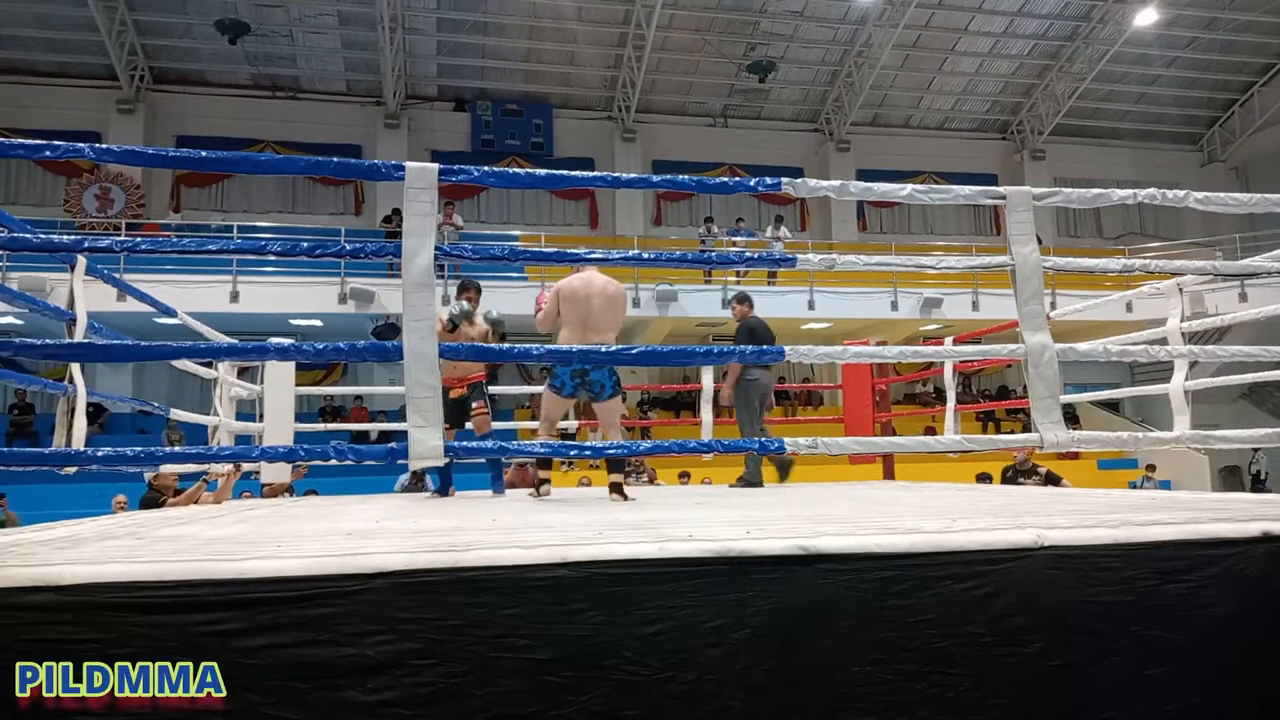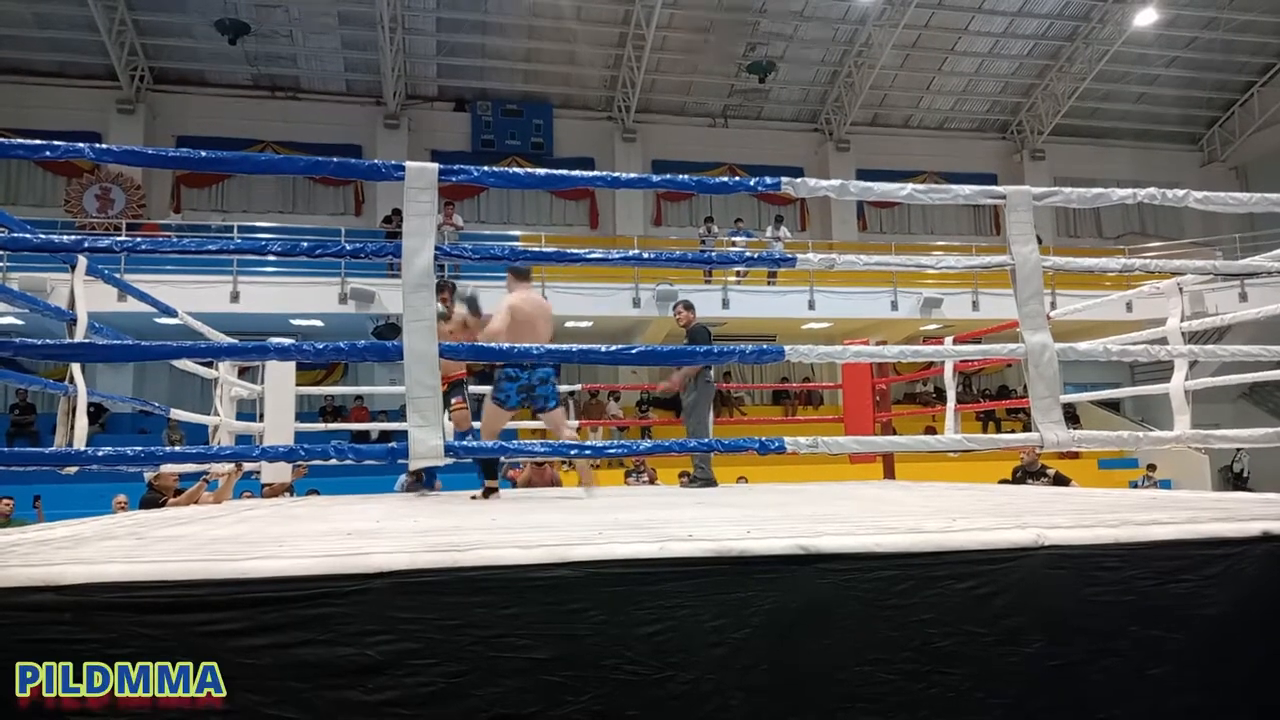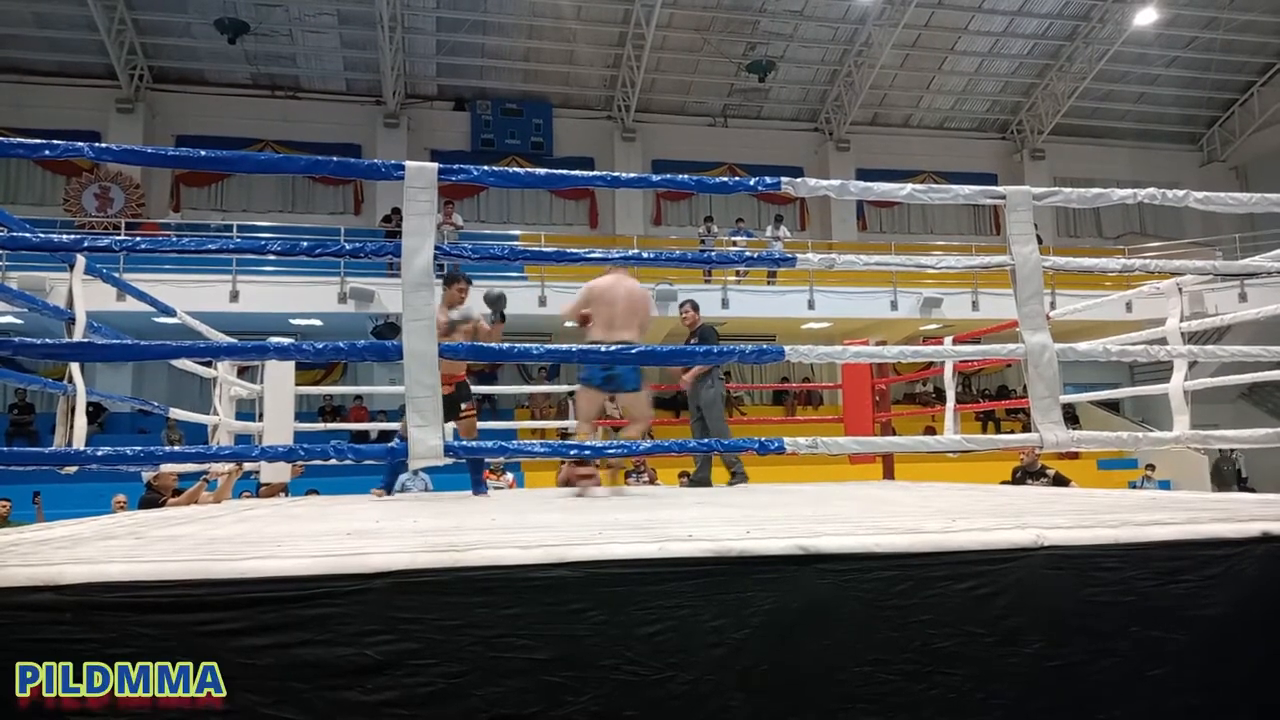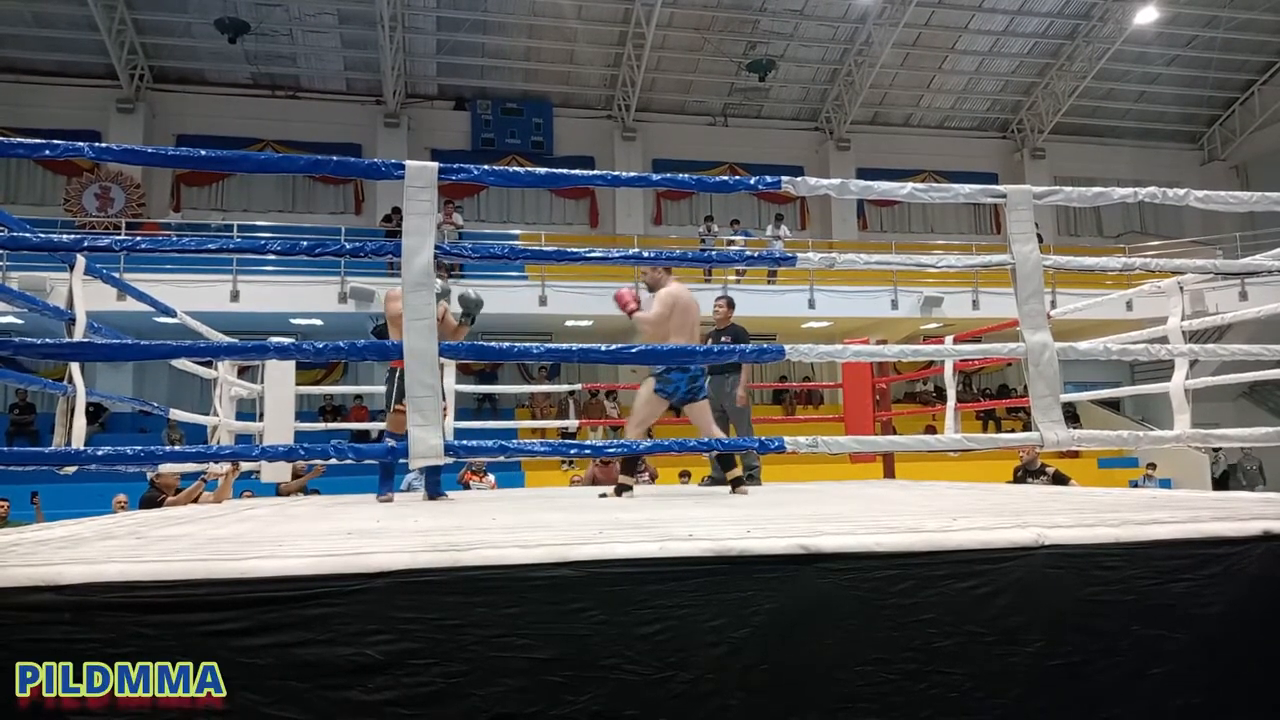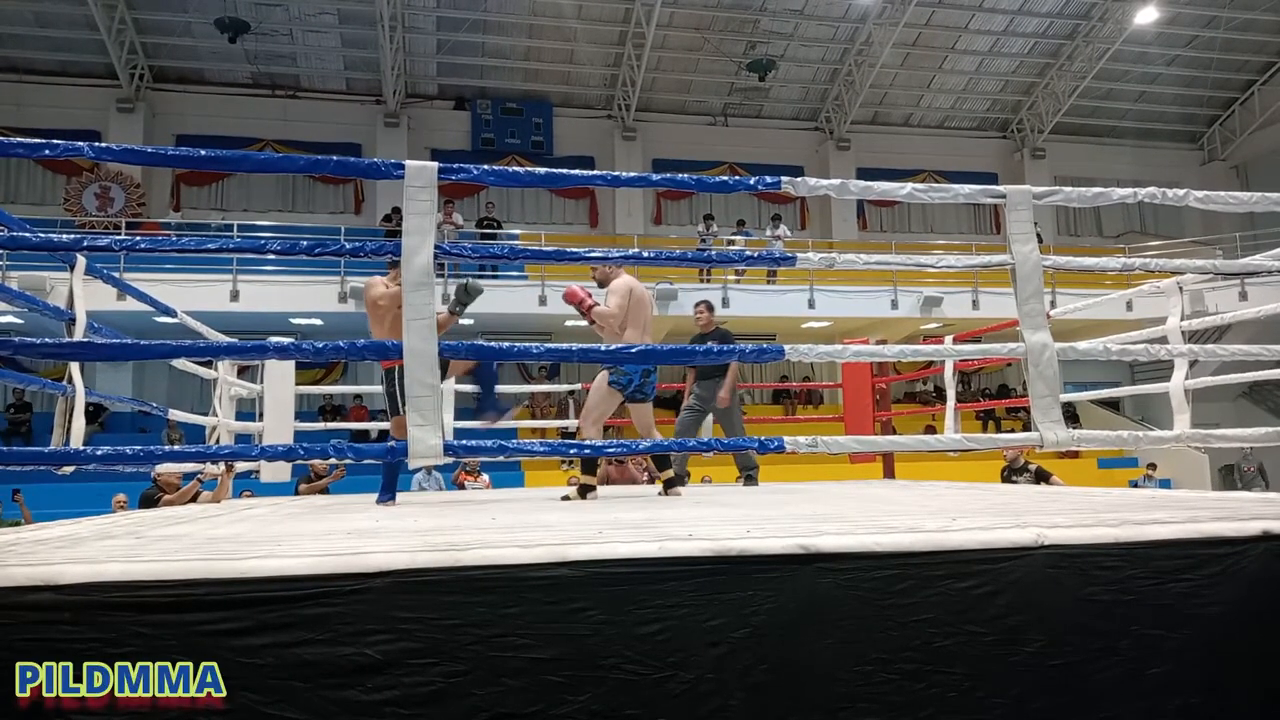
dt=1s
person 1, frame 1
left shoulder: (563, 286)
right shoulder: (617, 289)
left elbow: (543, 325)
left wrist: (542, 306)
left hip: (567, 363)
right hip: (601, 363)
left knee: (547, 422)
right knee: (612, 428)
left ankle: (543, 481)
right ankle: (616, 487)
person 1, frame 2
left shoulder: (509, 303)
right shoulder: (545, 305)
left elbow: (492, 334)
left wrist: (475, 334)
left hip: (513, 377)
right hip: (543, 375)
left knee: (488, 434)
right knee: (562, 430)
left ankle: (491, 488)
right ankle: (583, 469)
person 1, frame 3
left shoulder: (596, 285)
right shoulder: (641, 292)
left elbow: (570, 314)
left wrist: (586, 317)
left knee: (587, 422)
right knee: (640, 419)
right ankle: (614, 468)
person 1, frame 4
left shoulder: (666, 294)
right shoulder: (686, 296)
left elbow: (650, 325)
left wrist: (628, 307)
right wrist: (637, 311)
left hip: (672, 368)
right hip: (693, 368)
left knee: (635, 425)
right knee: (709, 428)
left ankle: (624, 486)
right ankle: (738, 480)
person 1, frame 5
left shoulder: (620, 285)
right shoulder: (639, 289)
left elbow: (612, 319)
left wrist: (585, 302)
right wrist: (589, 314)
left hip: (625, 361)
right hip: (644, 363)
left knee: (590, 421)
right knee: (647, 428)
left ankle: (587, 487)
right ankle: (671, 483)
person 2, frame 1
left shoulder: (484, 324)
right shoulder: (442, 318)
left wrist: (499, 333)
right wrist: (452, 323)
left hip: (475, 384)
right hip: (449, 386)
left knee: (483, 429)
right knee: (442, 437)
left ankle: (498, 484)
right ankle: (445, 486)
person 2, frame 2
left shoulder: (462, 318)
right shoulder: (426, 319)
left elbow: (479, 329)
right elbow: (415, 345)
left wrist: (474, 307)
right wrist: (430, 320)
left hip: (456, 381)
right hip: (432, 383)
left knee: (462, 425)
right knee: (426, 432)
left ankle: (485, 476)
right ankle: (430, 479)
person 2, frame 3
left shoulder: (471, 316)
right shoulder: (433, 313)
left elbow: (493, 339)
left wrist: (498, 315)
right wrist: (447, 328)
left hip: (457, 383)
left knee: (469, 434)
left ankle: (478, 486)
person 2, frame 4
left shoulder: (441, 304)
right shoulder: (397, 295)
left elbow: (456, 336)
right elbow: (398, 318)
left wrist: (468, 317)
left hip: (430, 372)
right hip: (403, 370)
right knee: (396, 426)
left ankle: (433, 489)
right ankle: (385, 488)
person 2, frame 5
right shoulder: (378, 285)
left elbow: (439, 327)
right elbow: (382, 301)
left wrist: (459, 305)
right hip: (397, 366)
right knee: (402, 429)
left ankle: (490, 410)
right ankle: (386, 493)
person 3, frame 1
left shoulder: (745, 327)
right shoulder: (765, 328)
left wrist: (727, 387)
right wrist: (770, 393)
left hip: (749, 378)
right hip: (764, 378)
left knee: (748, 429)
right knee: (756, 427)
left ankle: (752, 477)
right ankle: (780, 459)
person 3, frame 2
left shoulder: (699, 330)
right shoulder: (690, 334)
left wrist: (680, 375)
right wrist: (671, 382)
left hip: (699, 383)
right hip: (690, 384)
left knee: (698, 429)
right knee: (694, 430)
left ankle: (704, 476)
right ankle: (700, 475)
person 3, frame 3
left shoulder: (707, 331)
right shoulder: (689, 339)
left wrist: (691, 375)
left hip: (709, 382)
right hip: (693, 386)
left knee: (718, 428)
right knee: (699, 433)
left ankle: (737, 470)
right ankle: (701, 477)
person 3, frame 4
left shoulder: (738, 332)
right shoulder: (710, 336)
left wrist: (742, 388)
left hip: (733, 383)
right hip: (713, 385)
left knee: (743, 430)
left ankle: (752, 473)
right ankle: (719, 474)
person 3, frame 5
left shoulder: (723, 335)
right shoulder: (694, 341)
left elbow: (733, 363)
left wrist: (726, 389)
right wrist: (686, 395)
left hip: (720, 388)
right hip: (700, 389)
left knee: (735, 432)
right knee: (682, 427)
left ankle: (750, 473)
right ankle: (677, 473)
